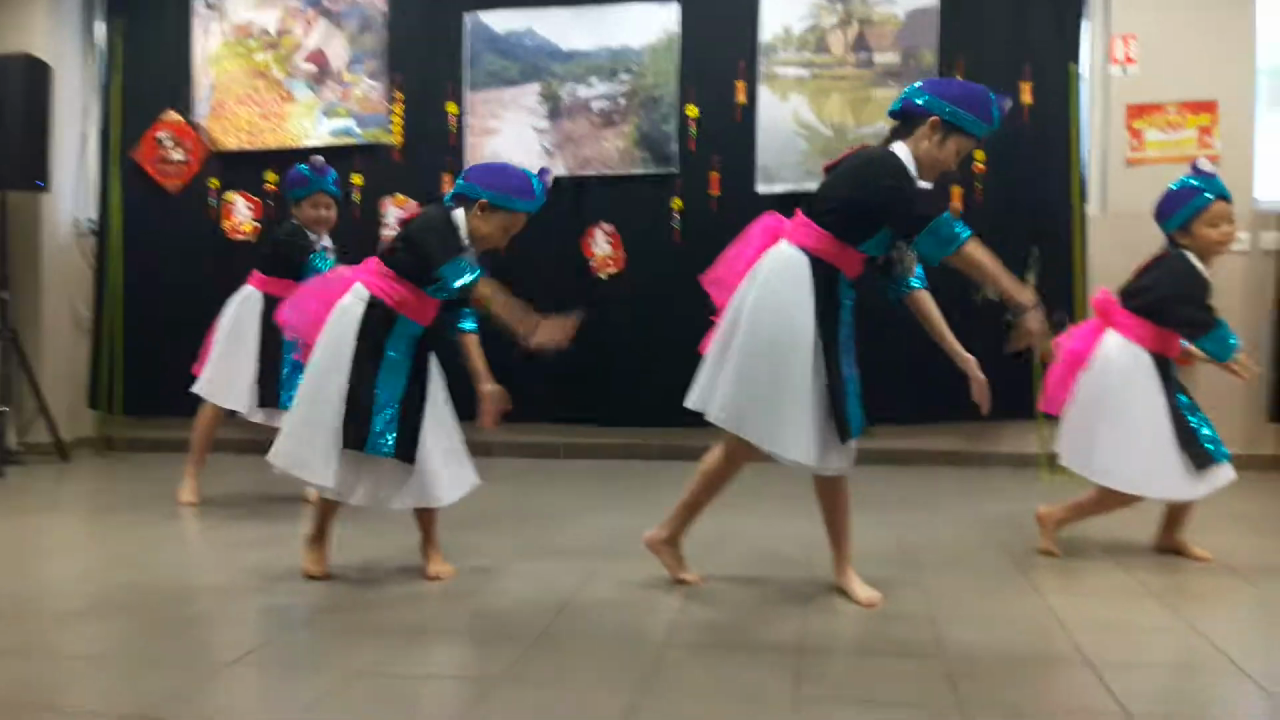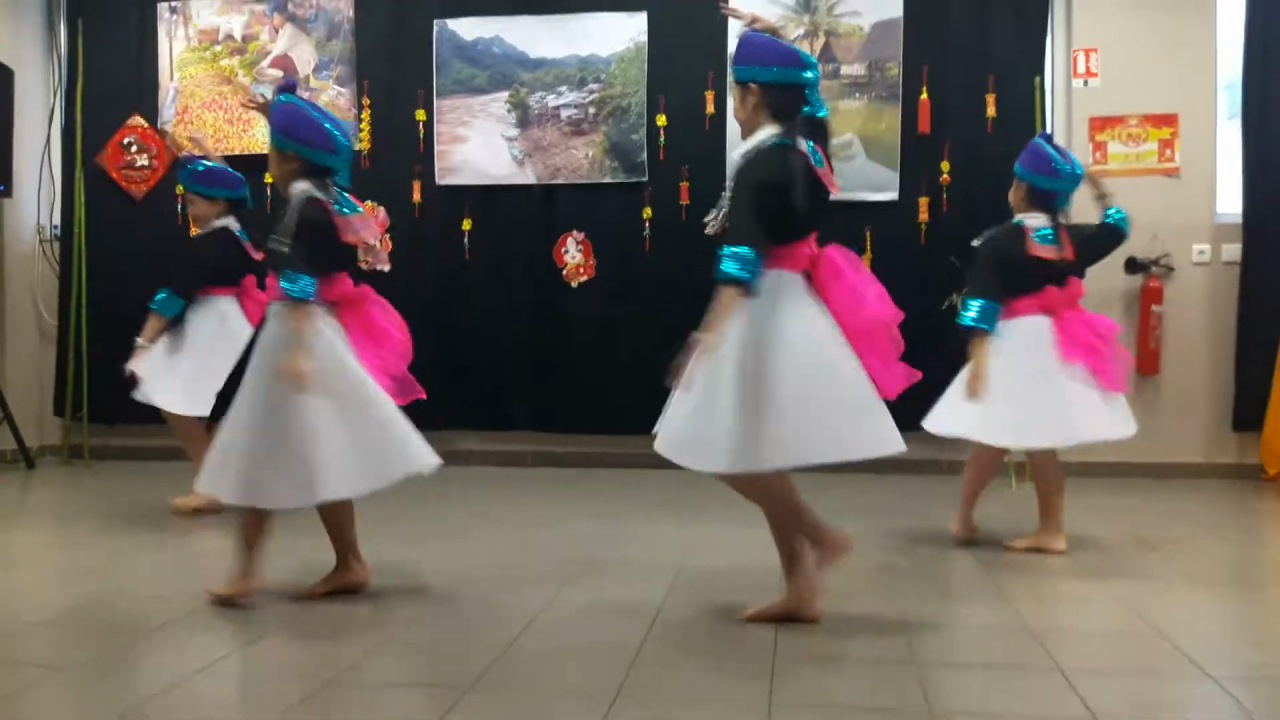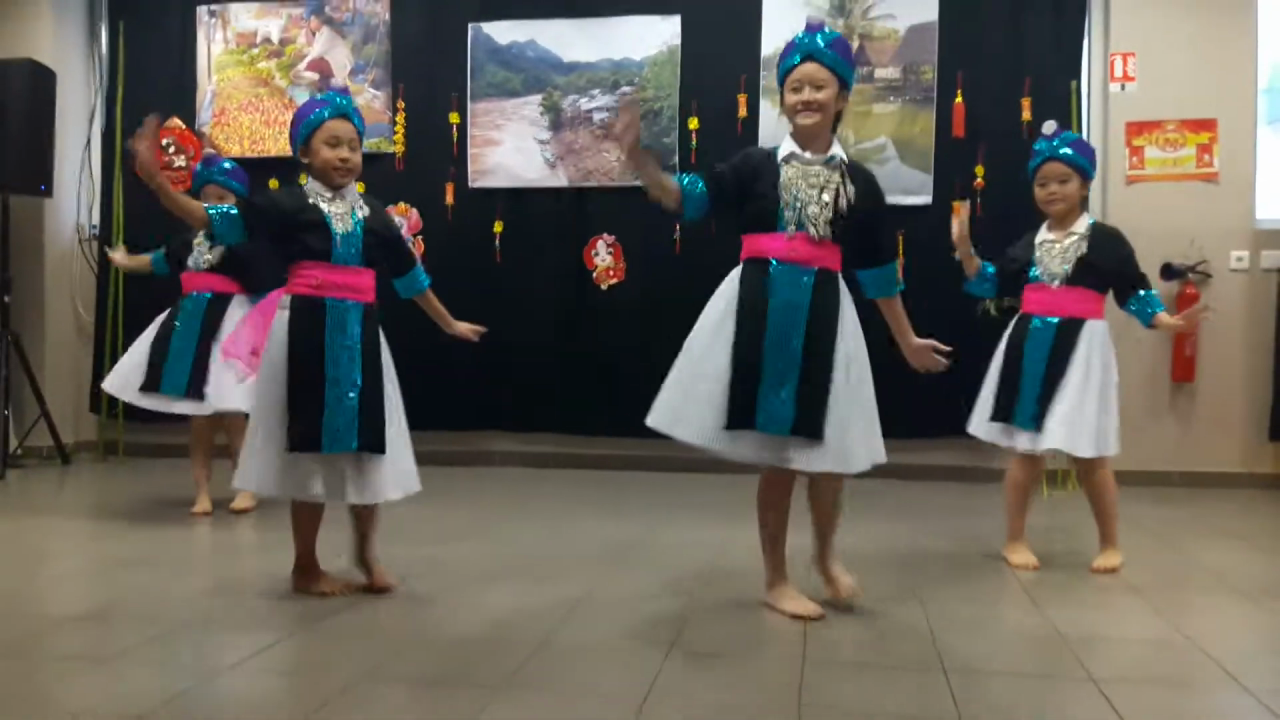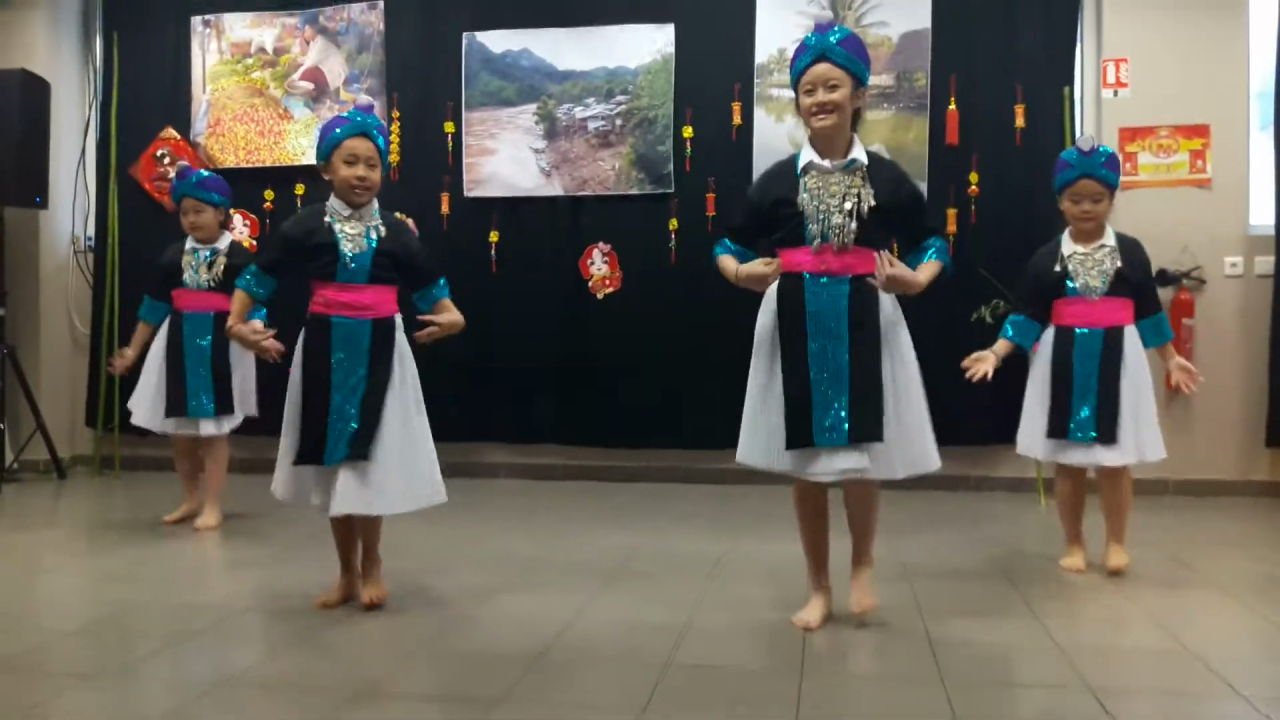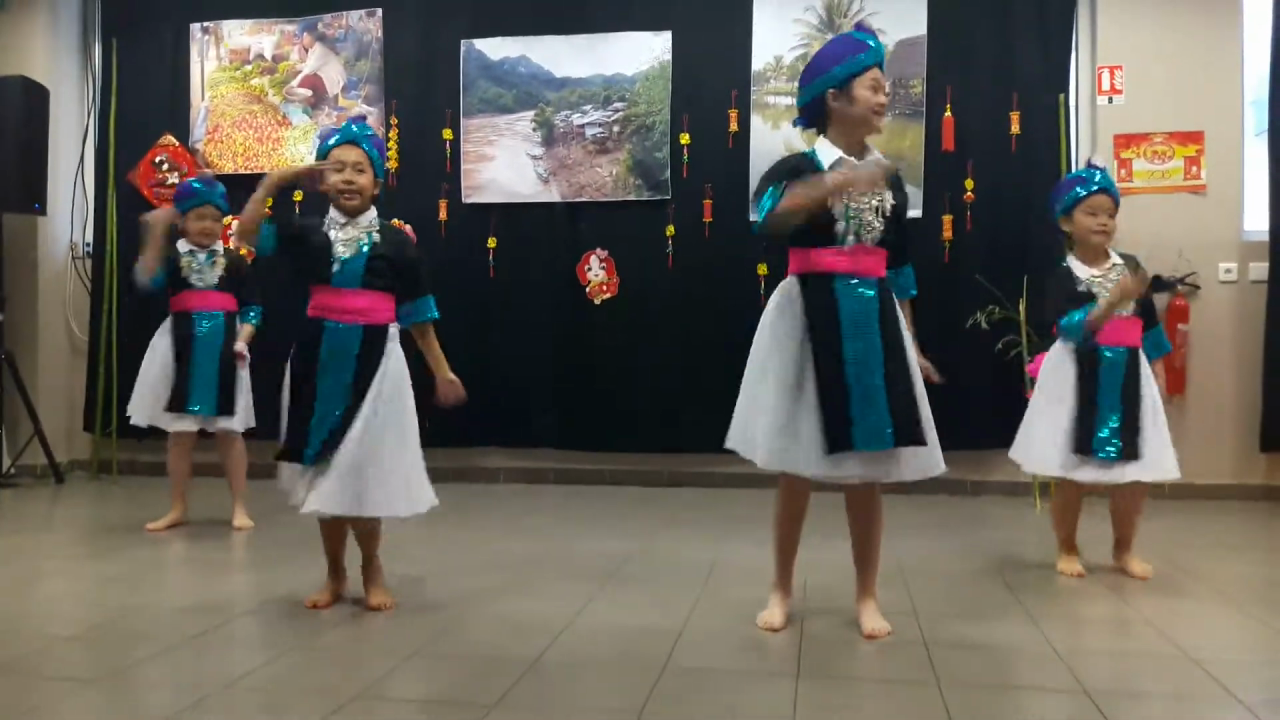
dt=1s
person 1, frame 1
left shoulder: (890, 179)
right shoulder: (882, 173)
left elbow: (905, 276)
right elbow: (953, 246)
right wrist: (1026, 302)
left hip: (819, 301)
right hip: (792, 294)
left knee: (828, 437)
right knee: (753, 433)
left ankle: (844, 568)
right ankle: (668, 533)
person 1, frame 2
left shoulder: (759, 165)
right shoulder: (806, 153)
left elbow: (744, 254)
right elbow: (806, 100)
left wrist: (712, 332)
right wrist: (769, 39)
left hip: (772, 315)
right hip: (797, 305)
left knee: (739, 458)
right knee: (766, 455)
left ankle: (821, 538)
right ankle: (801, 587)
person 1, frame 3
left shoulder: (859, 180)
right shoulder: (756, 166)
left elbow: (877, 266)
right elbow: (687, 197)
left wrist: (906, 338)
right wrist: (638, 157)
left hip: (824, 312)
right hip: (757, 307)
left knee: (826, 457)
right knee: (775, 455)
left ankle: (826, 554)
right ankle: (777, 580)
person 1, frame 4
left shoulder: (887, 178)
right shoulder: (777, 180)
left elbow: (932, 245)
right elbow: (731, 247)
left wrist: (914, 283)
right wrist: (746, 274)
left hip: (863, 320)
right hip: (795, 320)
left knee: (864, 459)
right knee: (805, 464)
left ankle: (861, 567)
right ankle: (818, 589)
person 1, frame 5
left shoulder: (889, 178)
right shoulder: (795, 169)
right elbow: (772, 214)
left wrist: (914, 349)
right wrist: (833, 183)
left hip: (874, 319)
right hip: (810, 318)
left knee: (867, 467)
right knee: (799, 466)
left ankle: (867, 596)
right ankle: (781, 589)
person 2, frame 1
left shoulder: (469, 253)
right shoulder: (435, 226)
left elbow: (463, 316)
right elbow: (471, 286)
left wrist: (483, 380)
right wrist: (528, 326)
left hip: (409, 343)
right hip: (365, 328)
left knee: (420, 447)
right knee: (347, 436)
left ankle: (431, 545)
right ankle: (318, 539)
person 2, frame 2
left shoulder: (300, 214)
right shoulder: (341, 205)
left elbow: (298, 279)
right elbow: (325, 161)
left wrist: (297, 352)
right wrist: (285, 115)
left hip: (294, 332)
right hip: (338, 331)
left knee: (264, 453)
right knee: (321, 458)
left ankle: (247, 571)
right ankle: (349, 564)
person 2, frame 3
left shoulder: (374, 214)
right shoulder: (286, 206)
left elbow: (407, 273)
right elbow: (214, 223)
left wrist: (449, 324)
right wrist: (151, 179)
left hip: (359, 336)
right hip: (304, 333)
left knee: (365, 444)
right knee: (311, 447)
left ankle: (364, 549)
right ankle: (305, 565)
person 2, frame 4
left shoulder: (397, 233)
right shoulder: (305, 227)
left elbow: (429, 288)
right elbow: (258, 276)
left wrist: (449, 315)
right wrist: (238, 320)
left hip: (380, 352)
right hip: (325, 350)
left knee: (367, 463)
right knee: (330, 463)
left ankle: (370, 567)
right ankle: (348, 574)
person 2, frame 5
left shoulder: (395, 240)
right shoulder: (309, 234)
left elbow: (418, 311)
right elbow: (249, 229)
left wrist: (441, 369)
right wrist: (271, 181)
left hip: (374, 358)
right hip: (320, 353)
left knee: (361, 469)
right knee: (325, 468)
left ankle: (372, 572)
right ankle: (335, 573)
person 3, frame 1
left shoulder: (1180, 270)
right shoulder: (1182, 274)
right elbow: (1205, 331)
left wrist: (1199, 355)
right wrist: (1236, 360)
left hip: (1145, 368)
right hip: (1128, 370)
left knee: (1198, 460)
right knee: (1138, 479)
left ankle: (1171, 533)
right ankle: (1056, 515)
person 3, frame 2
left shoulder: (997, 239)
right shoulder: (1075, 238)
left elbow: (981, 301)
right elbow: (1116, 227)
left wrist: (978, 359)
right wrist: (1099, 188)
left hip: (1016, 344)
right hip: (1064, 340)
left knee: (990, 438)
right knee: (1041, 443)
left ankle: (963, 519)
right ankle: (1051, 530)
person 3, frame 3
left shoulder: (1106, 240)
right shoulder: (1028, 245)
left elbow: (1134, 292)
right elbow: (994, 284)
left wrist: (1167, 321)
right wrist: (965, 249)
left hip: (1080, 348)
right hip: (1028, 345)
left knee: (1088, 455)
right knee: (1026, 450)
left ankle: (1110, 545)
right ankle: (1014, 540)
person 3, frame 4
left shoulder: (1130, 251)
right shoulder: (1047, 257)
left elbow: (1148, 311)
right elbow: (1029, 315)
left wrist: (1172, 357)
right wrist: (995, 352)
left hip: (1116, 359)
right hip: (1064, 360)
left knee: (1114, 461)
right knee: (1068, 460)
left ankle: (1116, 544)
right ankle: (1074, 545)
person 3, frame 5
left shoulder: (1132, 270)
right shoulder: (1063, 278)
left elbow: (1149, 325)
right elbow: (1068, 329)
left wrist: (1156, 374)
right wrist: (1108, 303)
left hip: (1128, 380)
right hip: (1079, 381)
left knee: (1131, 477)
right knee: (1072, 475)
left ankle: (1124, 550)
right ankle: (1067, 548)
person 4, frame 1
left shoulder: (323, 245)
right shoulder: (287, 237)
right elbow: (321, 268)
right hip: (257, 317)
right knee: (219, 397)
right ankle: (191, 476)
person 4, frame 2
left shoulder: (208, 243)
right shoulder: (235, 235)
left elbow: (176, 290)
right elbow: (212, 196)
left wrist: (145, 341)
left hip: (209, 327)
right hip: (227, 323)
left knee: (177, 408)
right knee: (186, 410)
person 4, frame 3
left shoulder: (241, 241)
right shoulder: (194, 238)
right elbow: (165, 258)
right wrist: (127, 262)
left hip: (228, 326)
right hip: (189, 323)
left knee: (229, 411)
right knee: (198, 414)
left ankle: (247, 487)
right ankle: (203, 492)
person 4, frame 4
left shoulder: (237, 257)
right shoulder: (173, 256)
left elbow: (252, 305)
right elbow: (154, 305)
left wrist: (258, 333)
right wrist: (133, 348)
left hip: (220, 346)
right hip: (179, 344)
left knee: (215, 429)
right knee: (179, 425)
left ankle: (212, 506)
right ankle: (193, 497)
person 4, frame 5
left shoulder: (234, 261)
right shoulder: (174, 256)
left elbow: (251, 308)
right elbow: (147, 281)
left wrist: (242, 341)
right wrist: (154, 235)
left hip: (223, 348)
right hip: (184, 346)
left knee: (227, 429)
right knee: (180, 430)
left ankle: (239, 506)
right ankle: (178, 507)
